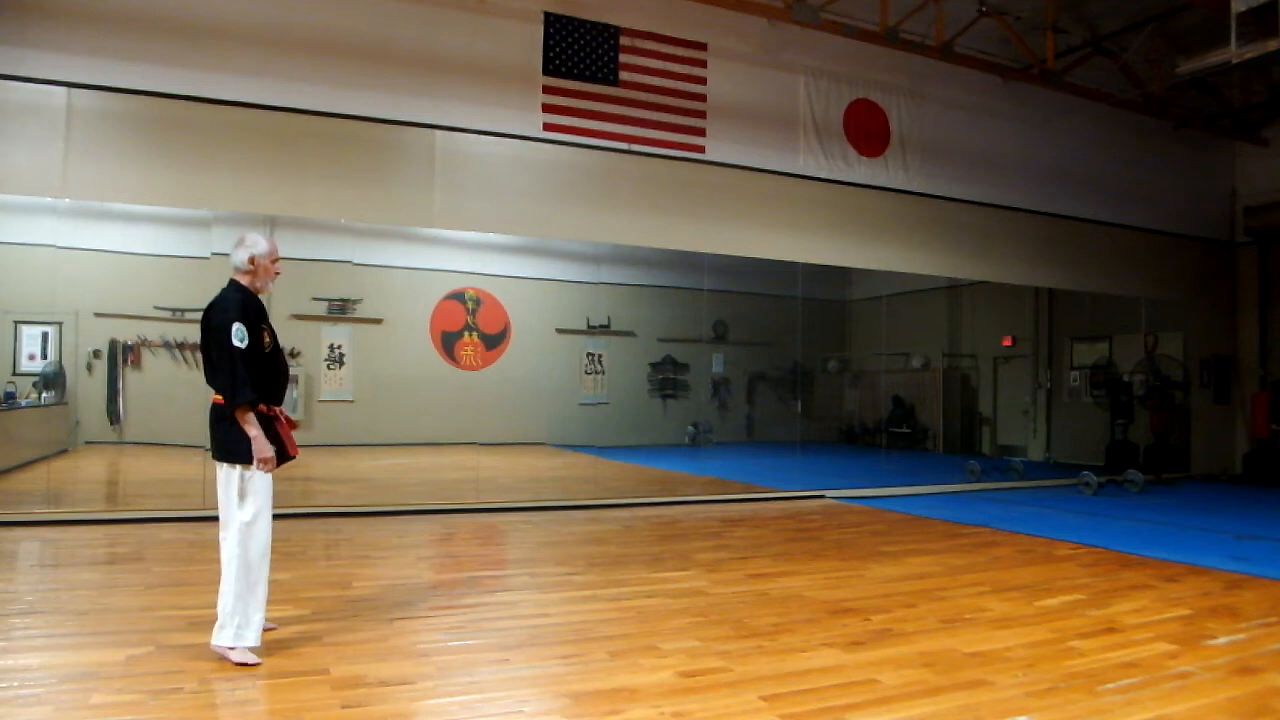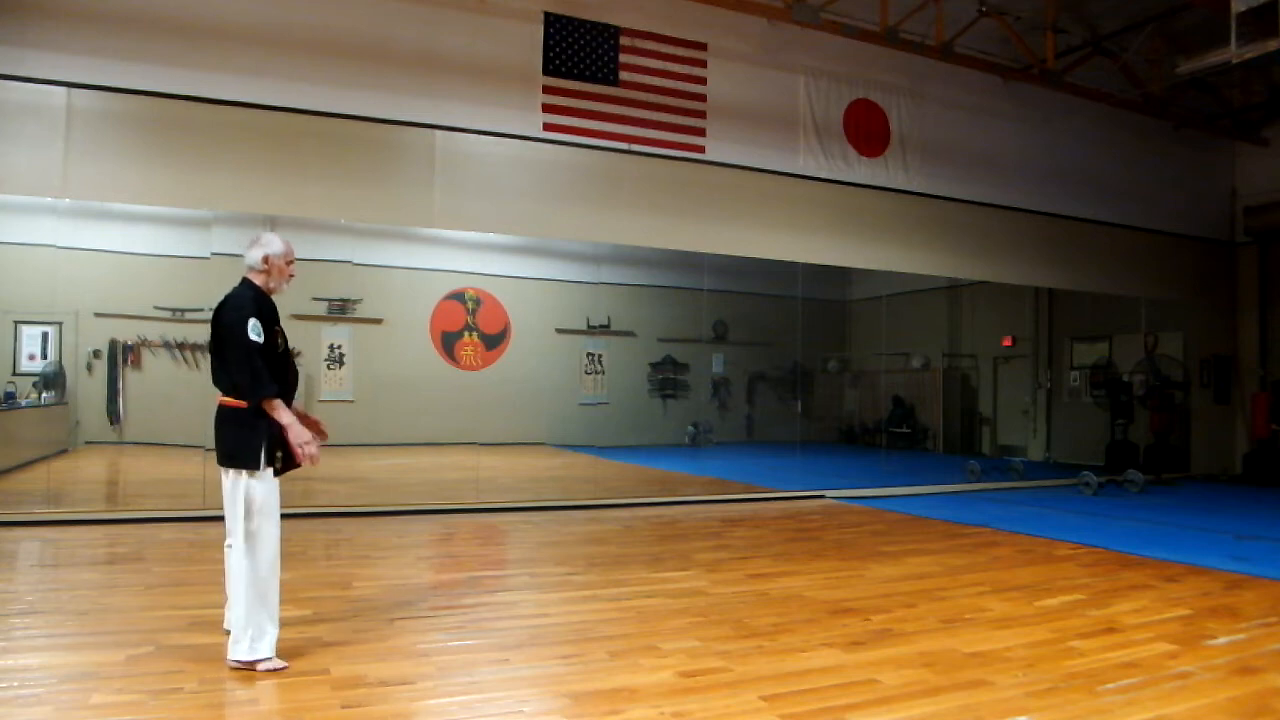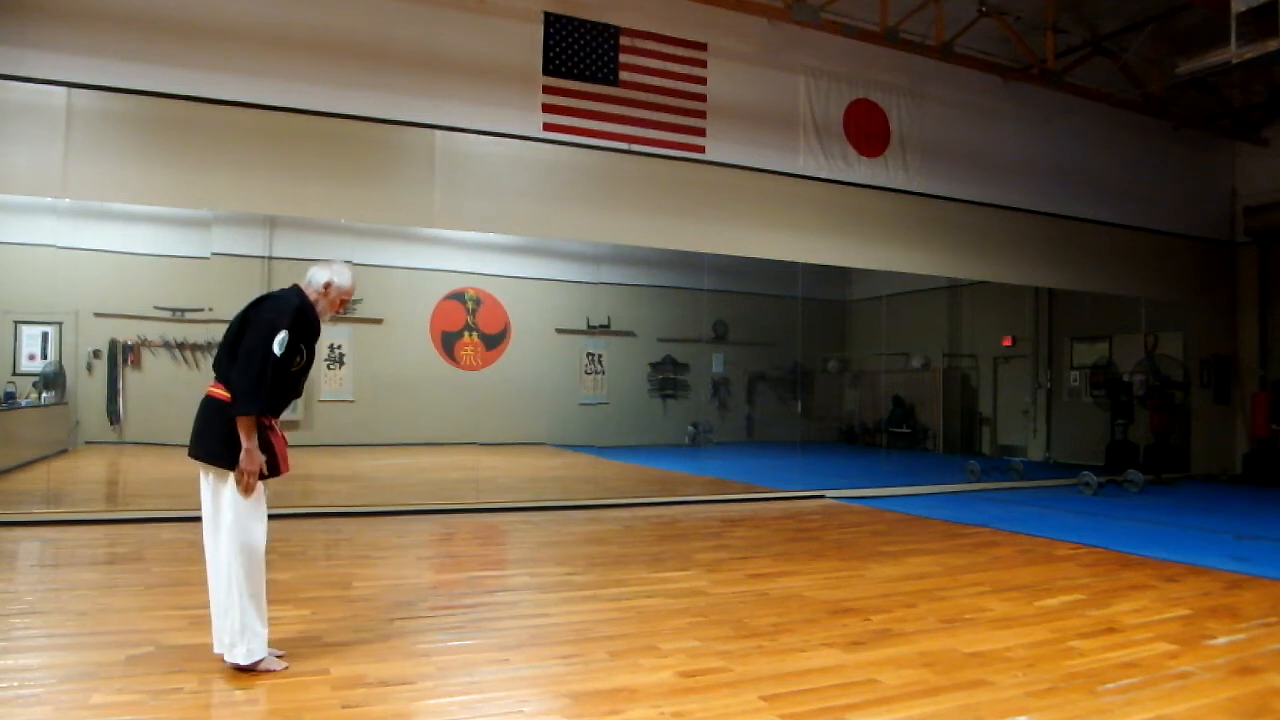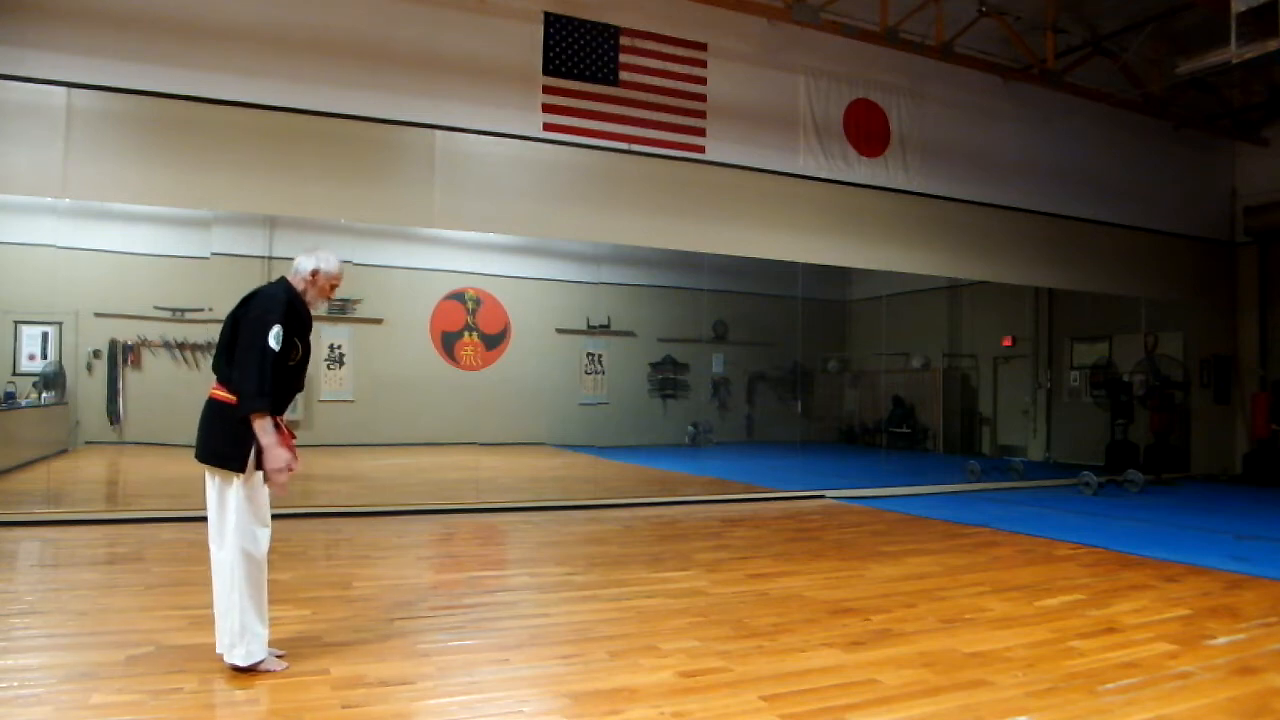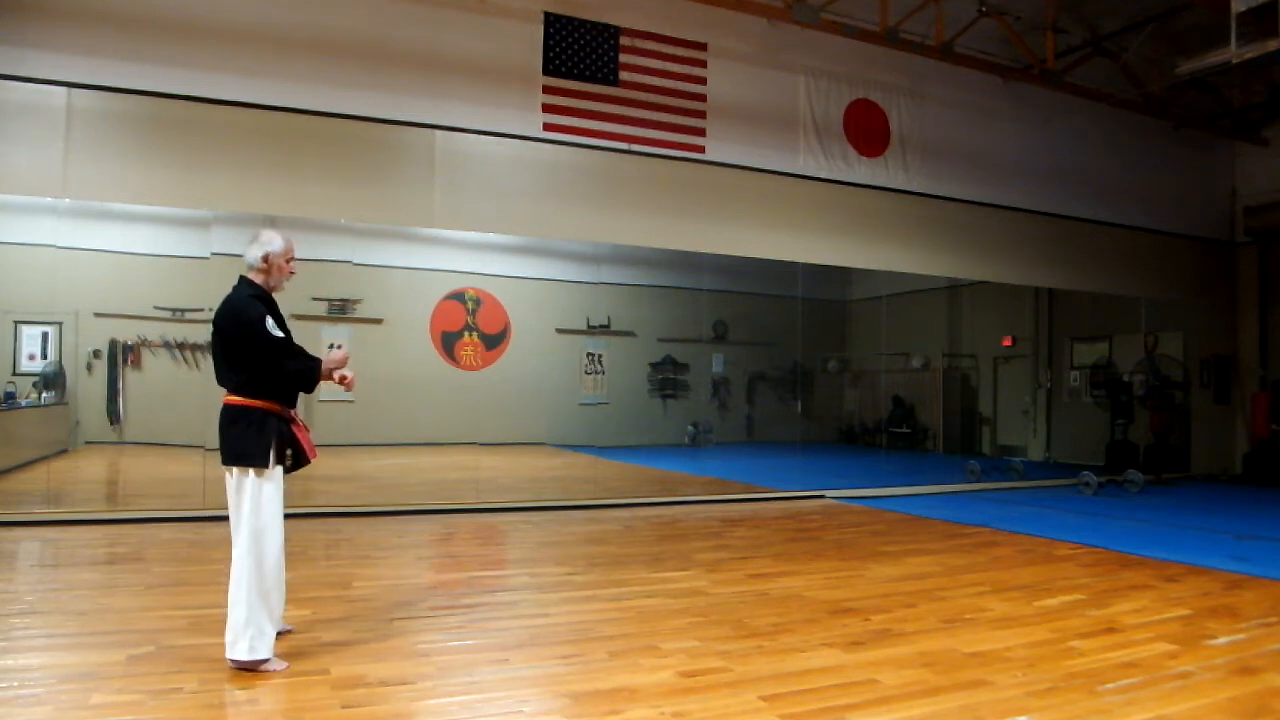
dt=0.7s
person 1, frame 1
left shoulder: (246, 304)
right shoulder: (231, 308)
right elbow: (233, 382)
left wrist: (270, 419)
right wrist: (258, 436)
left hip: (251, 426)
right hip: (242, 432)
left knee: (249, 526)
right knee: (247, 528)
left ankle: (244, 617)
right ankle: (232, 634)
person 1, frame 2
left shoulder: (253, 304)
right shoulder: (244, 305)
right elbow: (252, 377)
left wrist: (293, 414)
right wrist: (291, 424)
left hip: (249, 428)
right hip: (250, 431)
left knee: (247, 532)
right knee: (256, 535)
left ankle: (241, 618)
right ankle: (250, 646)
person 1, frame 3
left shoulder: (294, 313)
right shoulder: (283, 311)
right elbow: (248, 381)
left wrist: (257, 442)
right wrist: (250, 448)
left hip: (228, 430)
right hip: (232, 431)
left knee: (233, 537)
right knee: (239, 537)
left ankle: (241, 641)
right ankle: (244, 648)
person 1, frame 4
left shoulder: (284, 306)
right shoulder: (271, 305)
right elbow: (252, 382)
left wrist: (272, 438)
right wrist: (270, 444)
left hip: (236, 431)
right hip: (236, 432)
left knee: (240, 538)
right knee: (242, 539)
left ankle: (244, 639)
right ankle: (245, 649)
person 1, frame 5
left shoulder: (252, 302)
right shoulder: (246, 307)
left elbow: (281, 362)
right elbow: (285, 364)
left wrist: (329, 374)
right wrist: (330, 364)
left hip: (256, 426)
right hip: (253, 429)
left knee: (263, 529)
right knee: (256, 533)
left ankle: (264, 619)
right ankle: (247, 646)
